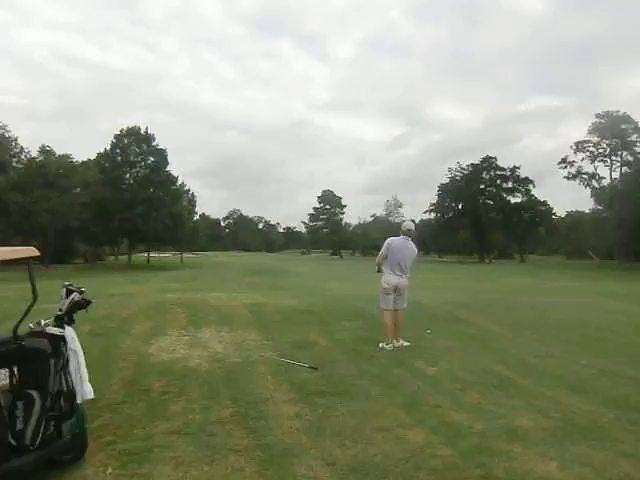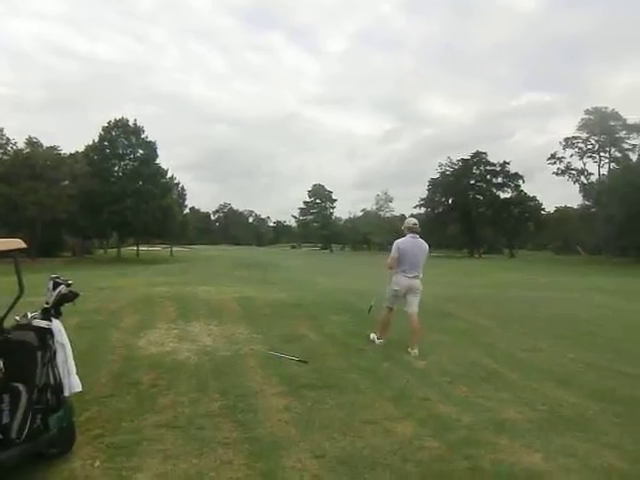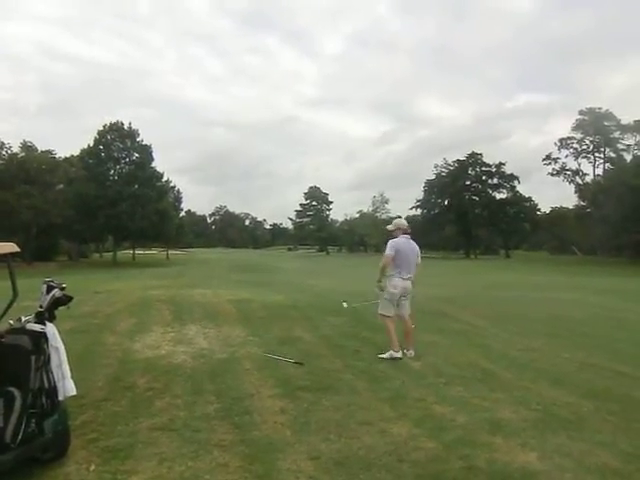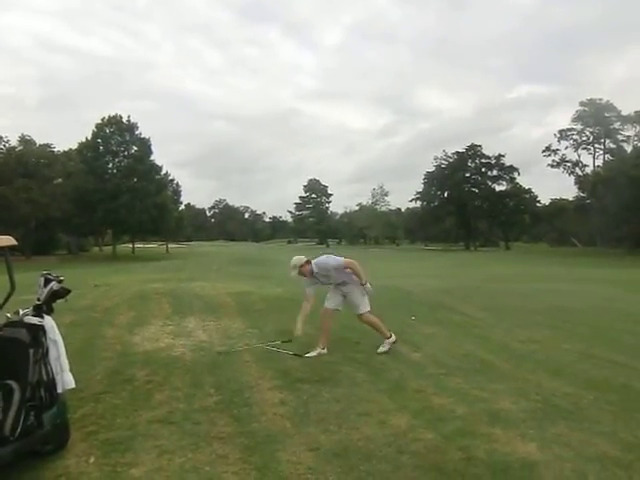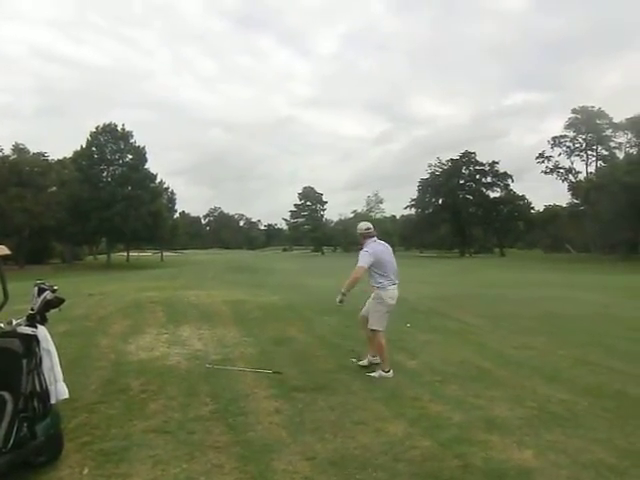
dt=1s
person 1, frame 1
left shoulder: (390, 241)
right shoulder: (414, 249)
left elbow: (379, 261)
left wrist: (379, 267)
left hip: (388, 278)
right hip: (403, 281)
left knee: (387, 310)
right knee: (398, 311)
left ankle: (388, 342)
right ankle: (397, 340)
person 1, frame 2
left shoulder: (399, 243)
right shoulder: (425, 246)
left elbow: (390, 265)
left wrist: (396, 262)
left hip: (399, 280)
right hip: (416, 282)
left knee: (389, 308)
right knee: (413, 314)
left ankle: (379, 337)
right ankle: (413, 348)
person 1, frame 3
left shoulder: (394, 242)
right shoulder: (415, 246)
left elbow: (384, 263)
right elbow: (415, 269)
left wrist: (379, 280)
right wrist: (409, 282)
left hip: (393, 282)
right hip: (407, 283)
left knee: (386, 316)
right knee: (405, 317)
left ankle: (395, 350)
right ankle: (409, 349)
person 1, frame 4
left shoulder: (325, 262)
right shoulder: (310, 278)
left elbow: (352, 263)
right elbow: (307, 302)
left wrist: (364, 283)
right wrist: (299, 324)
left hip: (353, 282)
right hip: (337, 286)
left knee: (363, 316)
right knee: (326, 312)
left ankle: (388, 337)
right ankle: (322, 347)
person 1, frame 5
left shoulder: (367, 251)
right shoulder: (385, 246)
left elbow: (356, 275)
left wrist: (342, 293)
left hip: (383, 294)
right hip: (390, 290)
left knee: (376, 330)
right knee: (364, 318)
left ankle: (385, 369)
right ankle: (373, 356)
